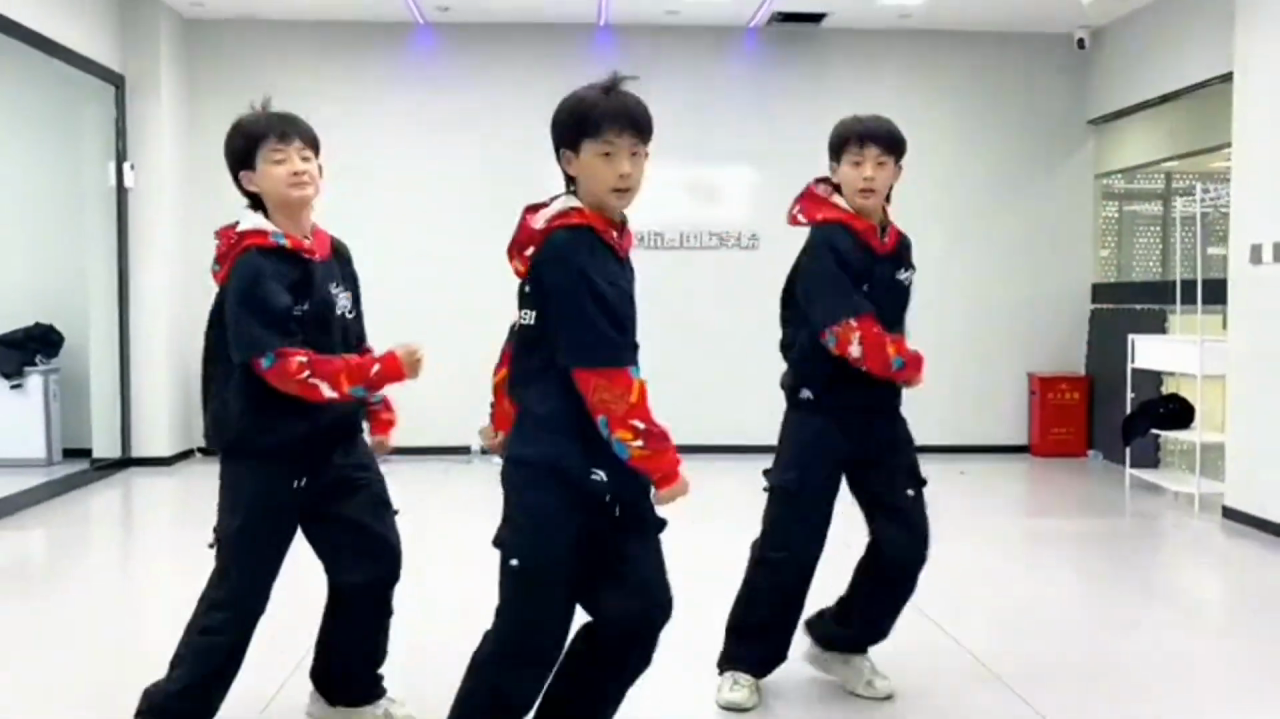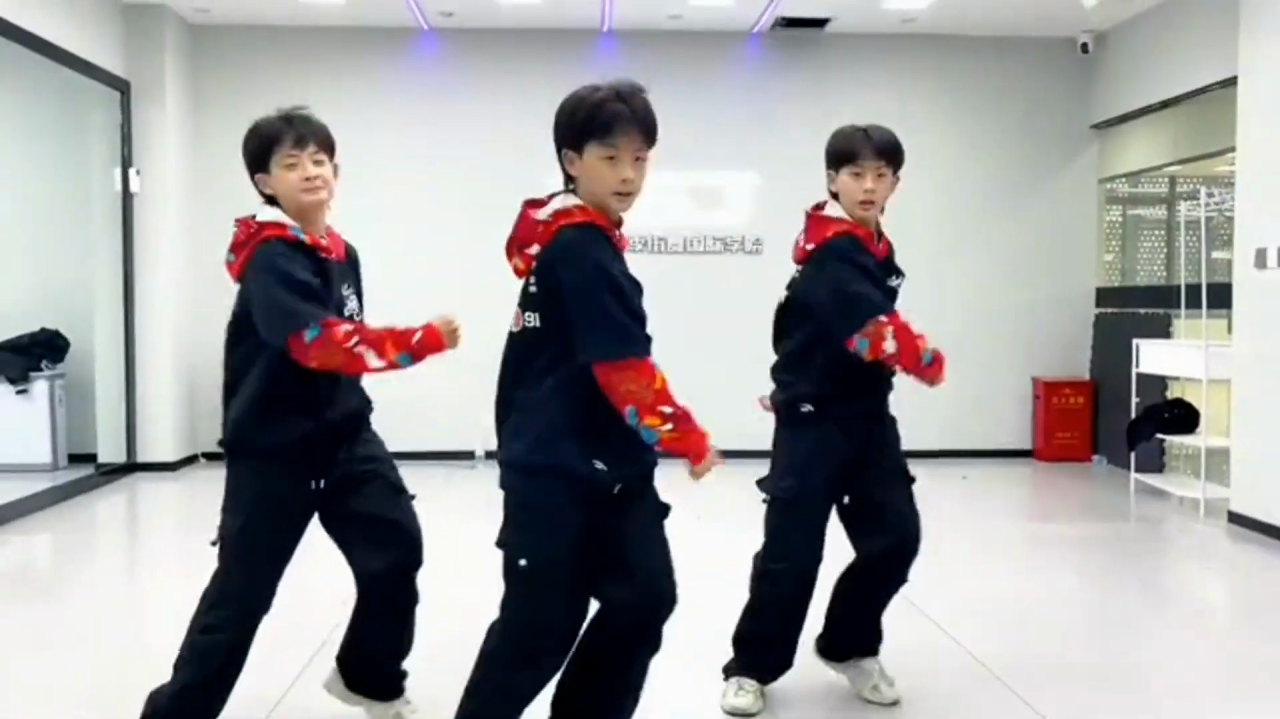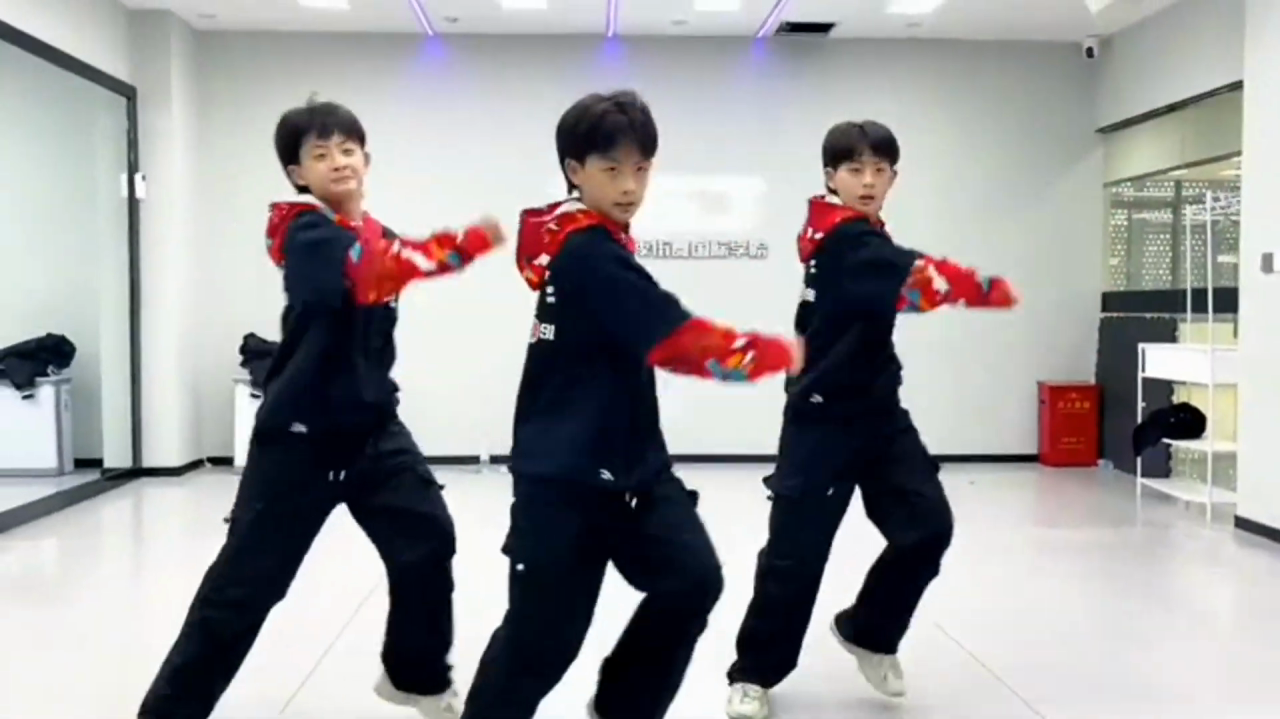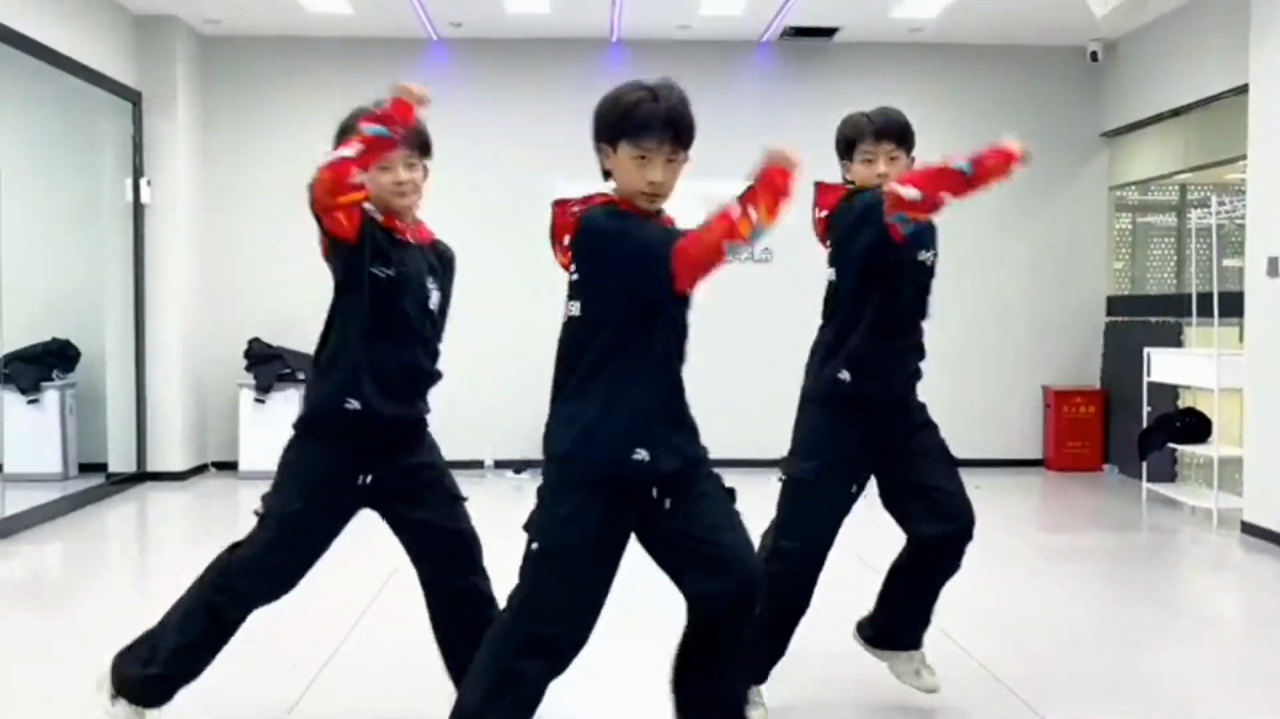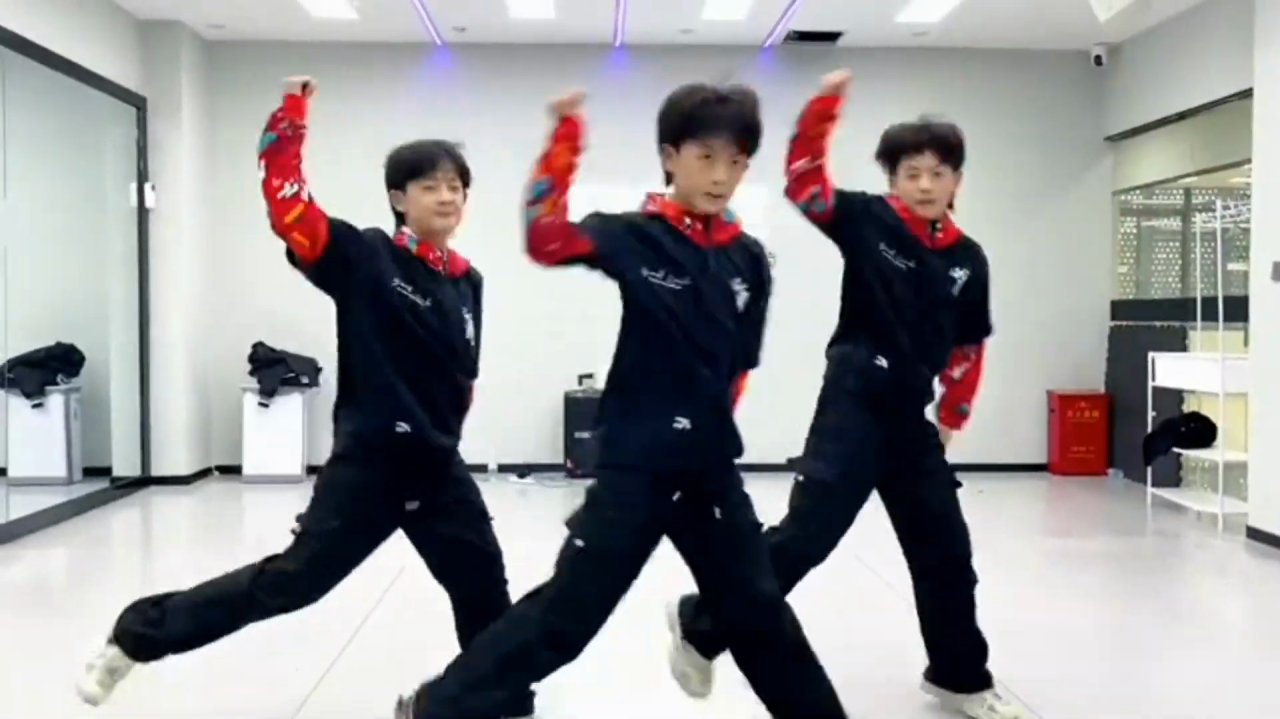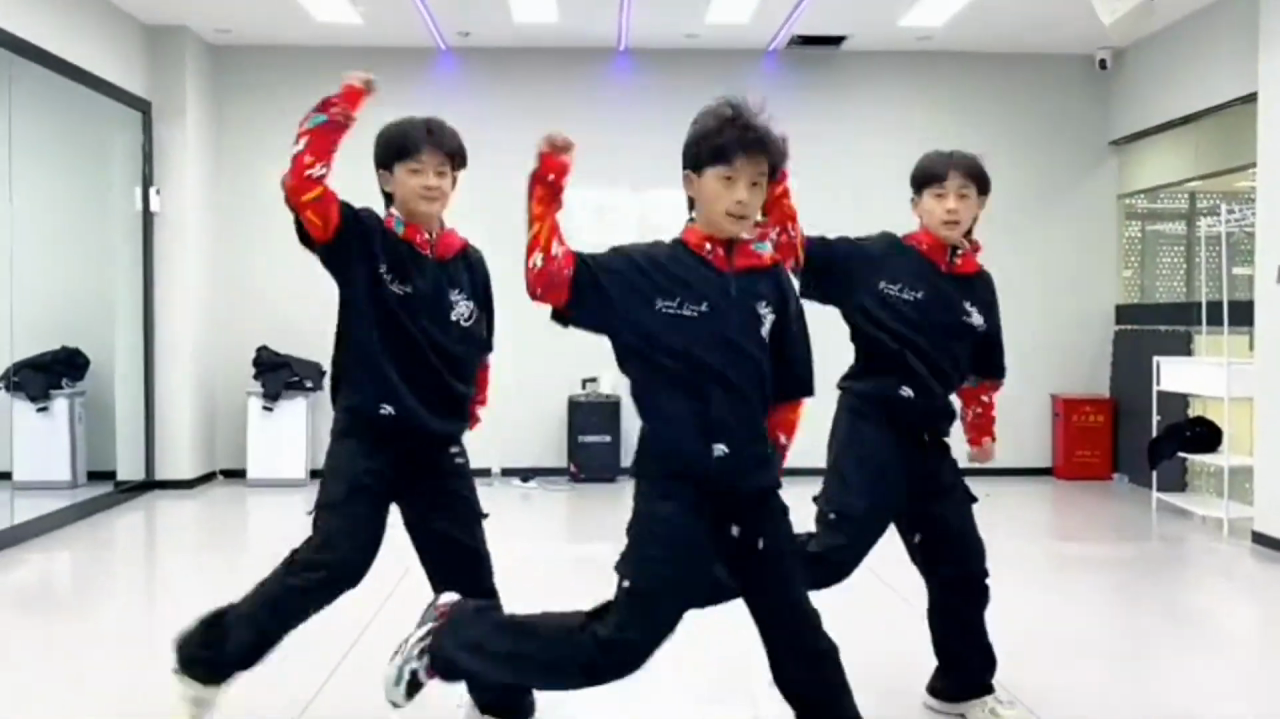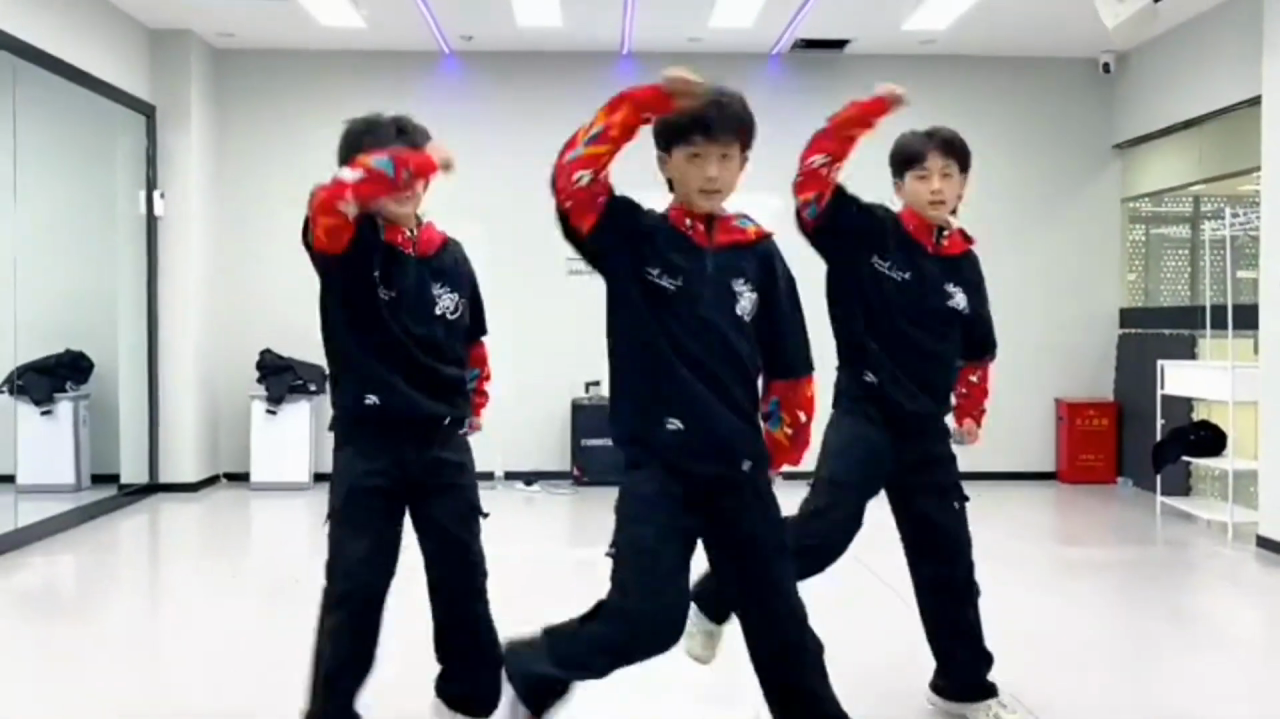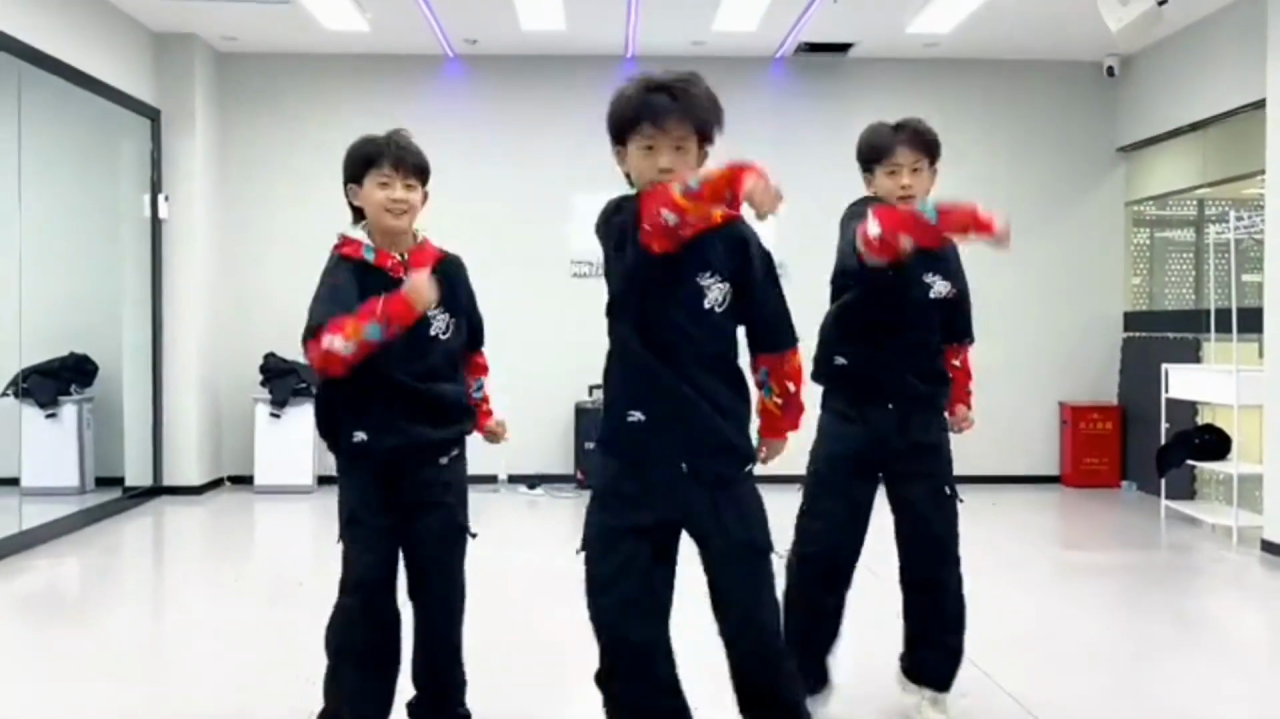
dt=0.1s
person 1, frame 1
left shoulder: (604, 248)
right shoulder: (571, 250)
right elbow: (604, 375)
right wrist: (661, 464)
left hip: (605, 470)
right hip: (550, 474)
left knee: (638, 612)
right knee: (527, 632)
person 1, frame 2
left shoulder: (576, 238)
right shoulder: (578, 249)
right elbow: (626, 371)
right wrist: (689, 442)
left hip: (606, 463)
right hip: (552, 466)
left knee: (645, 594)
right knee: (534, 626)
person 1, frame 3
left shoulder: (582, 244)
right shoulder: (590, 255)
right elbow: (680, 342)
right wrist: (776, 353)
left hip: (631, 467)
right hip: (566, 477)
left knee: (692, 581)
right knee: (544, 631)
person 1, frame 4
left shoulder: (645, 231)
right shoulder: (608, 230)
right elbow: (685, 259)
right wrist: (768, 189)
left hip: (666, 451)
right hip: (593, 458)
left knee: (734, 579)
right knee: (545, 619)
person 1, frame 5
left shoulder: (749, 260)
right shoulder: (637, 236)
right elbow: (547, 237)
right wrist: (566, 136)
left hip: (708, 463)
right hip: (637, 461)
left knee: (759, 610)
right knee: (567, 610)
person 1, frame 6
left shoulder: (773, 286)
right shoulder: (642, 271)
right elbow: (549, 281)
right wrist: (548, 178)
left hip: (748, 491)
right hip: (673, 492)
left knee: (794, 631)
right knee: (623, 639)
right ankle: (458, 633)
person 1, frame 7
left shoulder: (758, 254)
right shoulder: (632, 236)
left elbow: (790, 372)
right elbow: (573, 182)
left wrist: (781, 447)
right wrist: (647, 100)
left hip: (736, 467)
right hip: (655, 462)
left knee: (780, 621)
right knee: (647, 619)
person 1, frame 8
left shoulder: (734, 240)
right shoulder: (620, 223)
left elbow: (775, 344)
right elbow: (660, 214)
left wrist: (778, 425)
right wrist: (738, 182)
left hip: (717, 459)
right hip: (631, 459)
left knee: (751, 620)
right knee: (629, 627)
person 2, frame 1
left shoulder: (335, 255)
right shoulder: (254, 265)
right elbow: (282, 363)
left wrist: (378, 411)
right wrist: (382, 369)
left hip: (336, 445)
right hip: (260, 456)
left knee: (373, 564)
right knee: (237, 595)
person 2, frame 2
left shoulder: (340, 254)
right shoulder: (270, 258)
right elbow: (319, 343)
right wrist: (422, 341)
left hip: (345, 438)
right hip: (271, 451)
left knee: (395, 554)
right knee: (238, 592)
person 2, frame 3
left shoulder: (376, 240)
right shoulder: (309, 233)
right elbow: (371, 272)
right wrist: (465, 245)
left hip: (374, 431)
right hip: (297, 443)
left knee: (428, 546)
right knee: (246, 580)
person 2, frame 4
left shoulder: (437, 255)
right shoulder: (355, 231)
right elbow: (331, 189)
right wrist: (393, 118)
left hip: (406, 441)
right hip: (337, 437)
left knee: (458, 563)
right knee: (260, 566)
person 2, frame 5
left shoulder: (468, 283)
right shoulder: (363, 257)
right elbow: (288, 208)
right wrist: (289, 120)
left hip: (437, 461)
right hip: (369, 458)
left knee: (482, 579)
right knee: (294, 577)
right ankle: (133, 639)
person 2, frame 6
left shoulder: (469, 264)
right shoulder: (361, 241)
right elbow: (305, 180)
left wrist: (465, 414)
right wrist: (340, 105)
left hip: (437, 448)
right hip: (366, 440)
left knee: (468, 578)
right knee: (326, 565)
right ankle: (206, 659)
person 2, frame 7
left shoulder: (449, 255)
right shoulder: (345, 246)
right elbow: (329, 205)
left wrist: (474, 401)
right wrist: (410, 159)
left hip: (442, 443)
right hip: (369, 441)
left knee: (459, 576)
right knee: (356, 575)
person 2, frame 8
left shoulder: (448, 270)
right shoulder: (344, 273)
right elbow: (324, 353)
left wrist: (483, 411)
right wrist: (399, 305)
left hip: (436, 461)
right hip: (366, 461)
left knee: (439, 590)
right knee: (366, 590)
person 3, frame 1
left shoulder: (897, 246)
right shoulder: (825, 241)
right elbow: (848, 333)
right wrist: (907, 363)
left hip: (879, 414)
right hip: (818, 414)
left knee: (905, 541)
right knee: (790, 546)
left ankle: (842, 642)
right ankle: (744, 660)
person 3, frame 2
left shoulder: (872, 248)
right shoulder: (833, 253)
right elbow: (874, 334)
right wrist: (929, 362)
left hip: (868, 416)
right hip: (810, 421)
left knee: (893, 538)
right knee: (790, 551)
left ankle: (849, 648)
right ankle: (751, 666)
person 3, frame 3
left shoulder: (872, 240)
right shoulder: (845, 240)
right elbow: (920, 281)
right wrist: (990, 289)
left hip: (881, 411)
right hip: (822, 418)
left knee: (928, 526)
right knee: (797, 550)
left ankle: (869, 634)
person 3, frame 4
left shoulder: (915, 230)
right shoulder: (858, 213)
right elbow: (914, 193)
right wrist: (997, 159)
left hip: (897, 404)
right hip: (840, 403)
left knee: (950, 521)
right knee: (799, 540)
left ankle: (892, 633)
person 3, frame 5
left shoulder: (969, 259)
right shoulder: (873, 223)
left elbow: (967, 343)
right elbow: (803, 178)
left wrist: (953, 412)
right wrist: (824, 103)
left hip: (906, 414)
right hip: (855, 402)
left knee: (946, 551)
right knee: (810, 532)
right ankle: (702, 628)
person 3, frame 6
left shoulder: (979, 287)
right shoulder: (877, 258)
left elbow: (984, 372)
right elbow: (788, 253)
left wrist: (980, 433)
right wrist: (769, 183)
left hip: (926, 440)
right hip: (870, 426)
left knee: (961, 567)
right knee: (840, 545)
right ankle: (710, 579)
person 3, frame 7
left shoulder: (965, 264)
right shoulder: (866, 230)
left elbow: (974, 351)
right elbow: (811, 183)
left wrist: (969, 412)
right wrist: (866, 111)
left hip: (924, 429)
right hip: (863, 415)
left knee: (949, 559)
right knee: (821, 531)
right ankle: (714, 601)
person 3, frame 8
left shoulder: (944, 256)
right shoulder: (861, 224)
right elbow: (883, 231)
left wrist: (958, 397)
right wrist: (972, 221)
left hip: (918, 418)
right hip: (853, 410)
left knee: (933, 554)
right knee: (825, 543)
